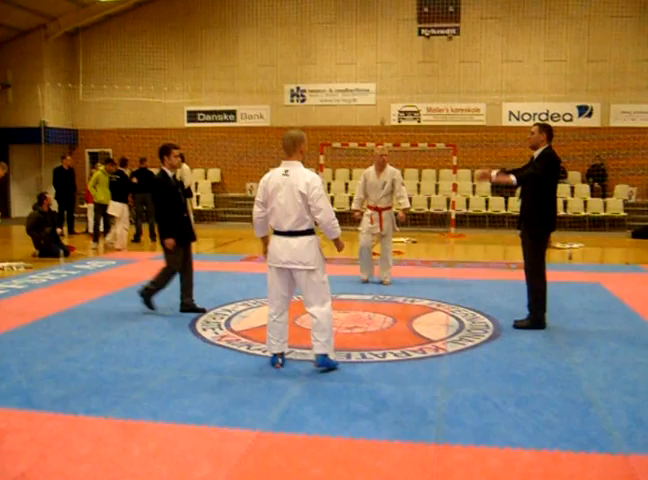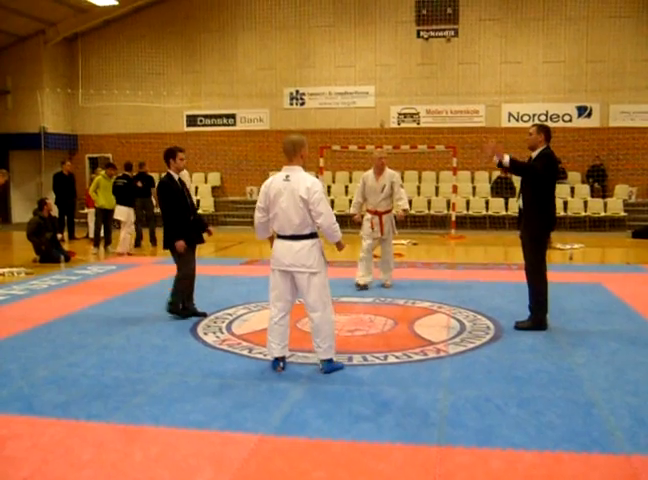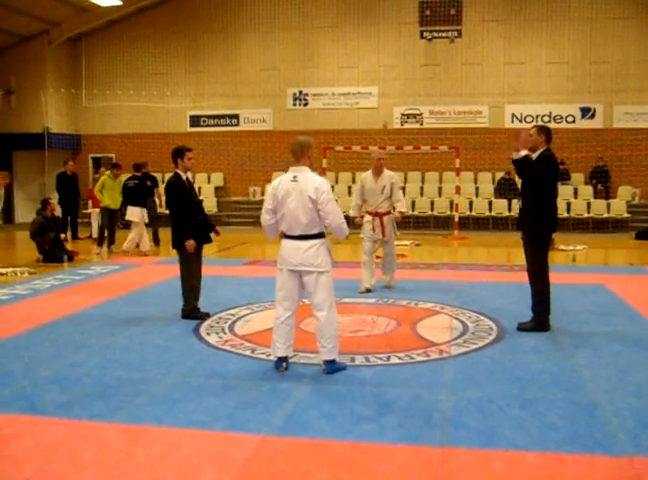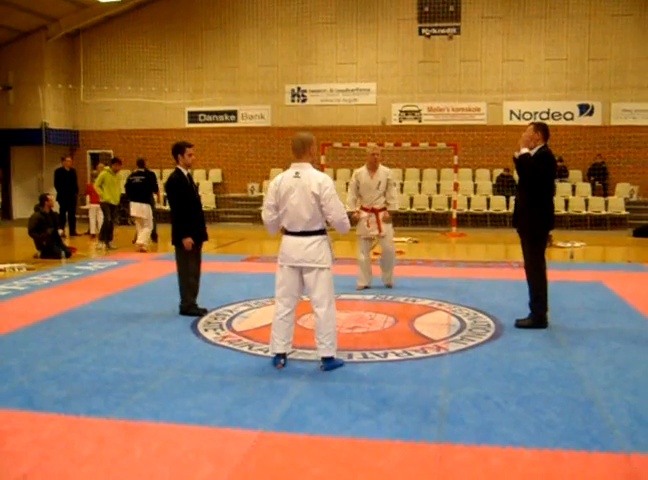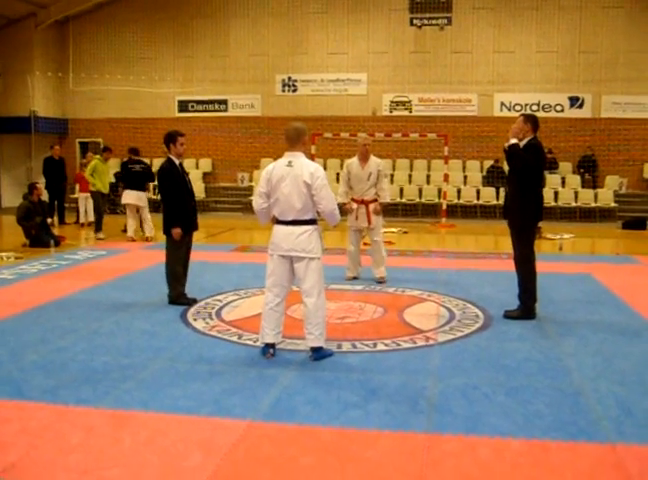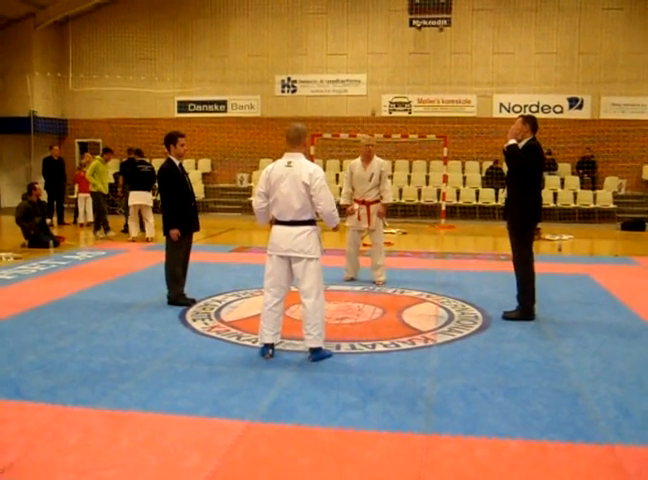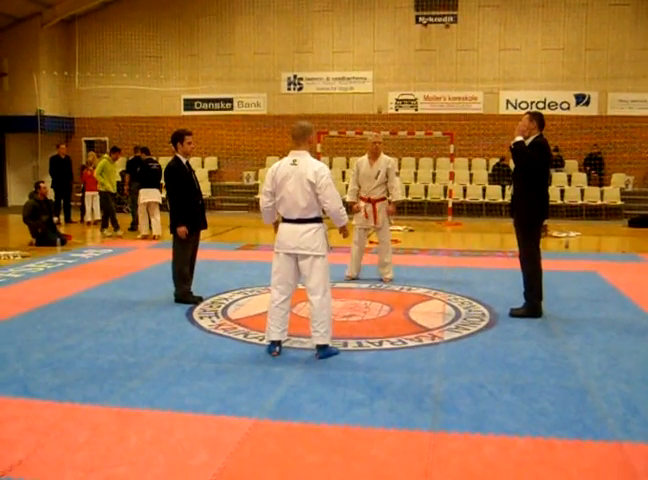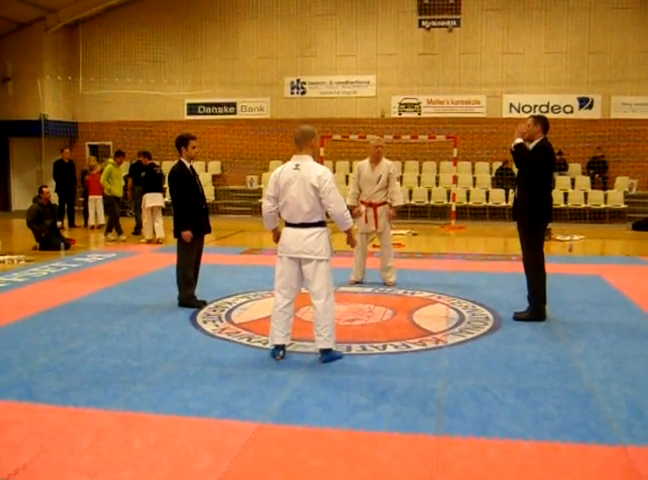
dt=0.2s
person 1, frame 1
left shoulder: (268, 179)
right shoulder: (310, 178)
left elbow: (259, 215)
right elbow: (324, 215)
left wrist: (264, 239)
right wrist: (337, 239)
left hip: (278, 246)
right hip: (304, 247)
left knee: (277, 304)
right knee: (319, 302)
left ankle: (277, 354)
right ankle: (322, 354)
person 1, frame 2
left shoulder: (269, 184)
right shoulder: (311, 183)
left elbow: (260, 219)
right elbow: (325, 219)
left wrist: (269, 237)
right wrist: (338, 240)
left hip: (281, 250)
right hip: (307, 250)
left knee: (279, 307)
right knee: (319, 308)
left ankle: (278, 357)
right ankle: (326, 359)
person 1, frame 3
left shoulder: (277, 184)
right shoulder: (319, 183)
left elbow: (267, 220)
right elbow: (334, 219)
right wrist: (344, 234)
left hip: (288, 250)
right hip: (315, 250)
left knee: (285, 306)
right knee: (324, 307)
left ankle: (281, 357)
right ankle: (329, 360)
person 1, frame 4
left shoulder: (278, 181)
right shoulder: (321, 179)
left elbow: (269, 217)
right elbow: (337, 215)
right wrist: (345, 228)
left hip: (289, 246)
right hip: (316, 246)
left knee: (284, 302)
right knee: (323, 303)
left ankle: (279, 354)
right ankle: (327, 356)
person 1, frame 5
left shoulder: (271, 169)
right shoulder: (313, 169)
left elbow: (260, 204)
right elbow: (327, 205)
right wrist: (335, 220)
left hip: (280, 235)
right hip: (306, 236)
left knee: (274, 291)
right knee: (313, 293)
left ankle: (269, 343)
right ankle: (316, 346)
person 1, frame 6
left shoulder: (270, 170)
right shoulder: (313, 170)
left elbow: (259, 204)
right elbow: (326, 206)
right wrist: (335, 224)
left hip: (279, 235)
right hip: (305, 236)
left knee: (273, 292)
right knee: (311, 294)
left ankle: (268, 344)
right ankle: (315, 347)
person 1, frame 7
left shoulder: (276, 168)
right shoulder: (318, 168)
left elbow: (266, 203)
right elbow: (332, 203)
left wrist: (274, 222)
right wrist: (343, 226)
left hip: (286, 233)
right hip: (311, 234)
left knee: (280, 289)
right knee: (318, 291)
left ankle: (275, 341)
right ankle: (322, 344)
person 1, frame 8
left shoulder: (279, 172)
right shoulder: (321, 172)
left elbow: (268, 207)
right elbow: (336, 207)
left wrist: (274, 230)
right wrist: (349, 232)
left hip: (289, 237)
right hip: (315, 238)
left knee: (284, 293)
right knee: (321, 295)
left ankle: (278, 345)
right ankle: (325, 348)
person 2, frame 1
left shoulder: (549, 158)
right shoulder: (539, 157)
left elbow: (535, 175)
right elbow: (523, 172)
left wrist: (511, 178)
right wrist: (494, 175)
left hip: (540, 221)
right hip: (533, 220)
left knee: (535, 269)
right knee: (533, 268)
left ankle: (537, 317)
right ankle: (536, 314)
person 2, frame 2
left shoulder: (547, 157)
right shoulder: (539, 157)
left elbow: (530, 171)
right elbow: (522, 171)
left wrist: (503, 158)
right wrist: (499, 157)
left hip: (539, 222)
right hip: (533, 220)
left knee: (536, 270)
right knee: (534, 269)
left ankle: (538, 318)
right ankle: (538, 316)
person 2, frame 3
left shoulder: (547, 158)
right shoulder: (539, 158)
left elbow: (533, 175)
right elbow: (523, 173)
left wrist: (524, 152)
right wrist: (518, 153)
left hip: (540, 223)
right hip: (534, 221)
left knee: (538, 271)
right knee: (536, 270)
left ankle: (541, 319)
right ankle: (540, 316)
person 2, frame 4
left shoulder: (544, 155)
right shoulder: (536, 155)
left elbow: (530, 174)
right elbow: (523, 173)
left wrist: (524, 150)
right wrist: (521, 153)
left hip: (536, 220)
right hip: (531, 218)
left knee: (535, 267)
right knee: (534, 267)
left ankle: (539, 316)
right ankle: (537, 313)
person 2, frame 5
left shoulder: (534, 147)
right shoulder: (526, 147)
left elbow: (520, 165)
right elbow: (514, 164)
left wrist: (513, 141)
right wrist: (511, 144)
left hip: (526, 211)
right hip: (520, 209)
left knee: (524, 259)
right knee: (523, 258)
left ankle: (527, 307)
right ankle: (526, 304)
person 2, frame 6
left shoulder: (532, 148)
right shoulder: (526, 148)
left elbow: (518, 166)
right elbow: (513, 165)
left wrist: (512, 142)
right wrist: (510, 145)
left hip: (524, 212)
right hip: (519, 210)
left knee: (523, 259)
right knee: (522, 259)
left ankle: (526, 308)
right ankle: (525, 305)
person 2, frame 7
left shoulder: (539, 145)
right shoulder: (533, 145)
left elbow: (525, 162)
right elbow: (520, 162)
left wrist: (519, 139)
right wrist: (517, 142)
left hip: (531, 209)
right hip: (527, 207)
left knee: (530, 256)
right knee: (528, 256)
left ankle: (533, 306)
right ankle: (532, 303)
person 2, frame 8
left shoulder: (543, 149)
right shoulder: (538, 148)
left elbow: (526, 163)
right elbow: (523, 164)
left wrist: (518, 140)
right wrist: (517, 143)
left hip: (534, 212)
right hip: (530, 210)
left knee: (533, 260)
right knee: (532, 260)
left ankle: (537, 309)
right ankle: (536, 306)
person 3, frame 1
left shoulder: (174, 179)
right shoulder: (159, 181)
right elbow: (161, 211)
left wrist: (189, 228)
right wrist: (167, 236)
left hip: (182, 231)
right hip: (171, 233)
left knee: (187, 268)
right knee: (173, 267)
left ankle: (187, 302)
right ankle: (148, 291)
person 3, frame 2
left shoulder: (180, 182)
right shoulder: (165, 184)
right elbow: (168, 214)
left wrist: (203, 226)
right wrist: (176, 238)
left hip: (189, 234)
right hip: (178, 236)
left knee: (190, 272)
right knee: (185, 272)
left ankle: (188, 306)
right ankle: (174, 304)
person 3, frame 3
left shoulder: (187, 181)
right shoulder: (173, 183)
right elbow: (178, 214)
left wrist: (211, 226)
right wrist: (186, 237)
left hip: (196, 233)
right hip: (186, 237)
left knee: (195, 274)
right knee: (190, 274)
left ankle: (193, 307)
right ankle: (189, 309)
person 3, frame 4
left shoulder: (187, 177)
right shoulder: (174, 180)
right elbow: (177, 210)
left wrist: (201, 228)
right wrist: (185, 235)
left hip: (195, 231)
right hip: (185, 233)
left knee: (194, 270)
right knee: (186, 271)
left ankle: (191, 303)
right ankle: (187, 305)
person 3, frame 5
left shoulder: (179, 166)
right shoulder: (166, 169)
right elbow: (168, 200)
left wrist: (190, 220)
right wrist: (174, 225)
left hip: (186, 221)
right hip: (177, 223)
left knee: (183, 260)
right knee: (175, 260)
left ankle: (180, 293)
right ankle: (175, 295)
person 3, frame 6
left shoulder: (179, 167)
right shoulder: (166, 169)
right elbow: (167, 201)
left wrist: (192, 220)
right wrist: (172, 226)
left hip: (186, 222)
right hip: (176, 224)
left knee: (183, 261)
right knee: (174, 261)
left ankle: (179, 293)
right ankle: (174, 295)
person 3, frame 7
left shoulder: (186, 165)
right shoulder: (173, 168)
right elbow: (174, 199)
left wrist: (199, 218)
right wrist: (179, 224)
left hip: (193, 220)
right hip: (183, 222)
left knee: (190, 259)
right knee: (182, 259)
left ankle: (186, 291)
right ankle: (182, 293)
person 3, frame 8
left shoulder: (190, 170)
right shoulder: (177, 172)
right elbow: (179, 203)
left wrist: (202, 223)
right wrist: (184, 228)
left hip: (197, 224)
right hip: (188, 226)
left knee: (194, 263)
right knee: (186, 263)
left ankle: (189, 295)
right ankle: (185, 297)
person 4, frame 1
left shoulder: (394, 173)
right shoulder: (367, 173)
left elbow: (401, 192)
right elbow: (360, 193)
left wrist: (403, 209)
right wrist: (356, 209)
left hip: (386, 214)
right hip: (370, 213)
left knee: (386, 247)
right knee: (364, 244)
left ankle: (385, 276)
right ankle: (366, 274)
person 4, frame 2
left shoulder: (393, 175)
right shoulder: (366, 176)
left elbow: (400, 194)
right elbow: (359, 196)
left wrist: (402, 209)
right wrist: (356, 212)
left hip: (386, 217)
right hip: (370, 217)
left knee: (387, 251)
right knee: (366, 249)
left ankle: (386, 279)
right ankle: (363, 280)
person 4, frame 3
left shoulder: (391, 176)
right shoulder: (364, 178)
left elbow: (397, 196)
right elbow: (357, 198)
left wrist: (399, 211)
right wrist: (356, 215)
left hip: (387, 219)
right hip: (369, 219)
left knee: (389, 252)
right knee: (367, 252)
left ankle: (388, 280)
right ankle: (367, 284)
person 4, frame 4
left shoulder: (386, 172)
right shoulder: (358, 173)
left elbow: (391, 194)
right elbow: (352, 194)
left wrist: (390, 211)
right wrist: (354, 211)
left hip: (382, 215)
right hip: (365, 215)
left knee: (388, 248)
right knee: (363, 251)
left ankle: (387, 278)
right ankle: (364, 281)
person 4, frame 5
left shoulder: (378, 163)
right shoulder: (349, 164)
left elbow: (382, 185)
right elbow: (344, 185)
left wrist: (380, 203)
right wrist: (345, 202)
left hip: (372, 206)
right hip: (355, 206)
left knee: (377, 241)
right knee: (353, 242)
left ankle: (380, 274)
right ankle: (353, 272)
person 4, frame 6
left shoulder: (381, 164)
right shoulder: (353, 165)
left elbow: (385, 186)
right elbow: (347, 186)
left wrist: (383, 205)
right wrist: (347, 205)
left hip: (374, 207)
right hip: (357, 207)
left knee: (377, 243)
right knee: (352, 242)
left ankle: (379, 276)
right ankle: (351, 272)
person 4, frame 7
left shoulder: (388, 162)
right shoulder: (360, 162)
left elbow: (394, 183)
right elbow: (353, 184)
left wrist: (393, 203)
right wrist: (353, 202)
left hip: (381, 205)
right hip: (363, 205)
left knee: (384, 241)
right knee: (358, 240)
left ankle: (386, 273)
right ankle: (353, 272)
person 4, frame 8
left shoulder: (389, 166)
right shoulder: (361, 166)
left elbow: (394, 188)
right elbow: (354, 188)
left wrist: (393, 208)
right wrist: (354, 206)
left hip: (382, 209)
right hip: (364, 209)
left knee: (386, 245)
right knee: (360, 245)
left ankle: (389, 277)
right ankle: (357, 276)
